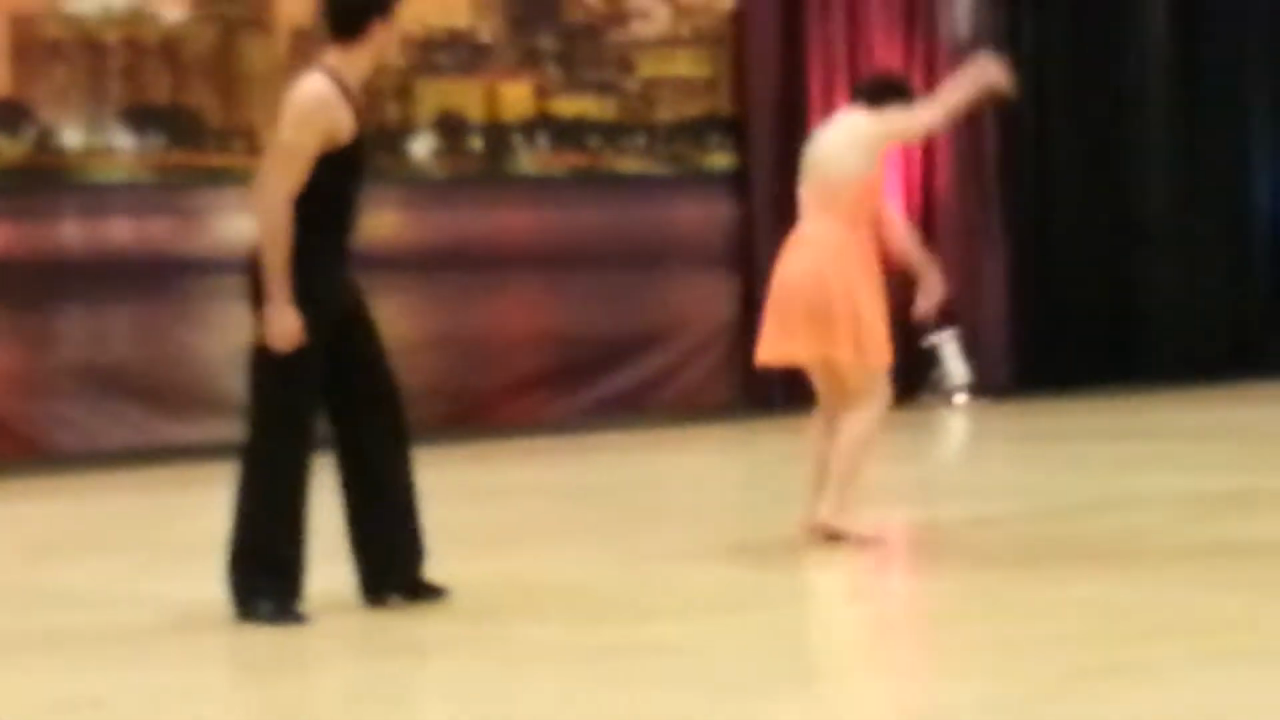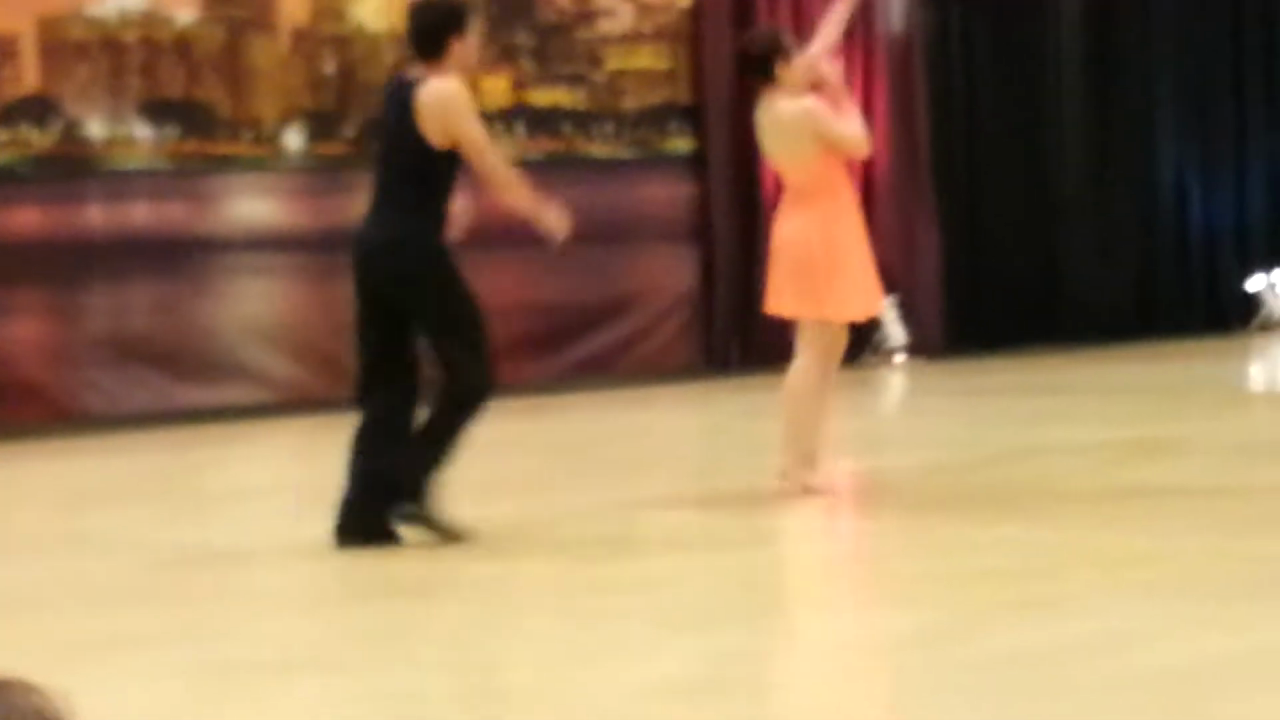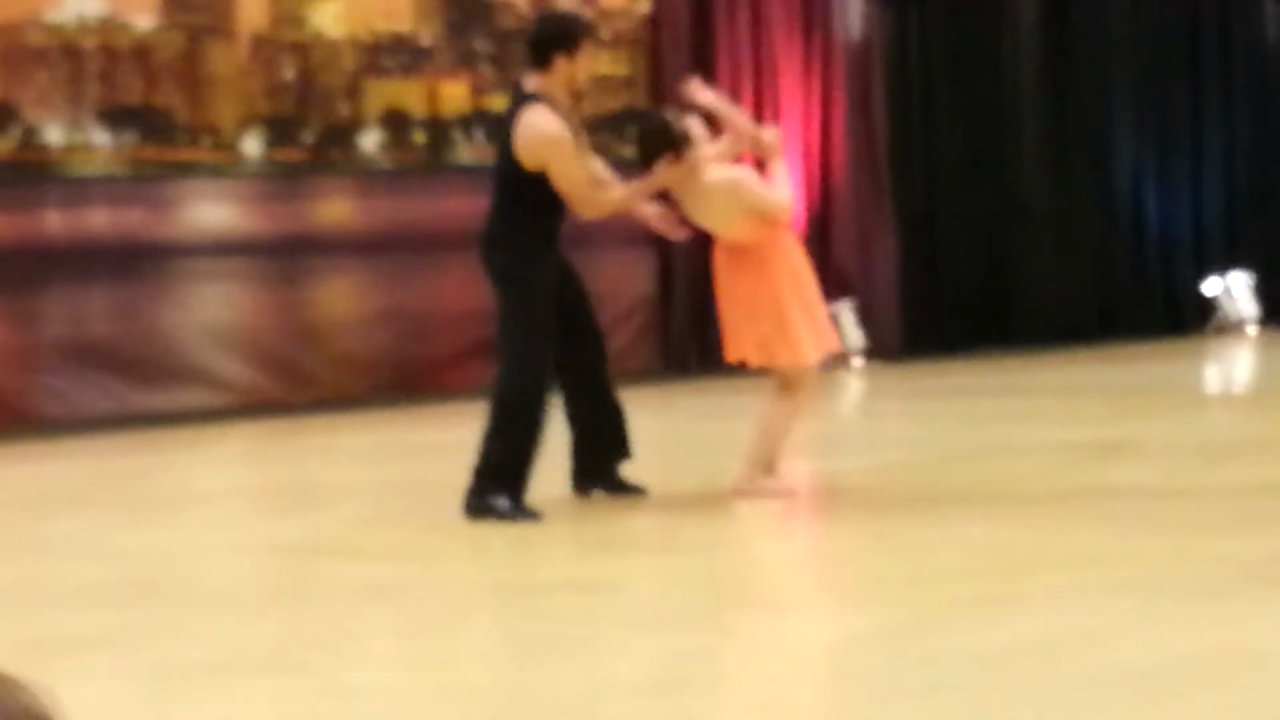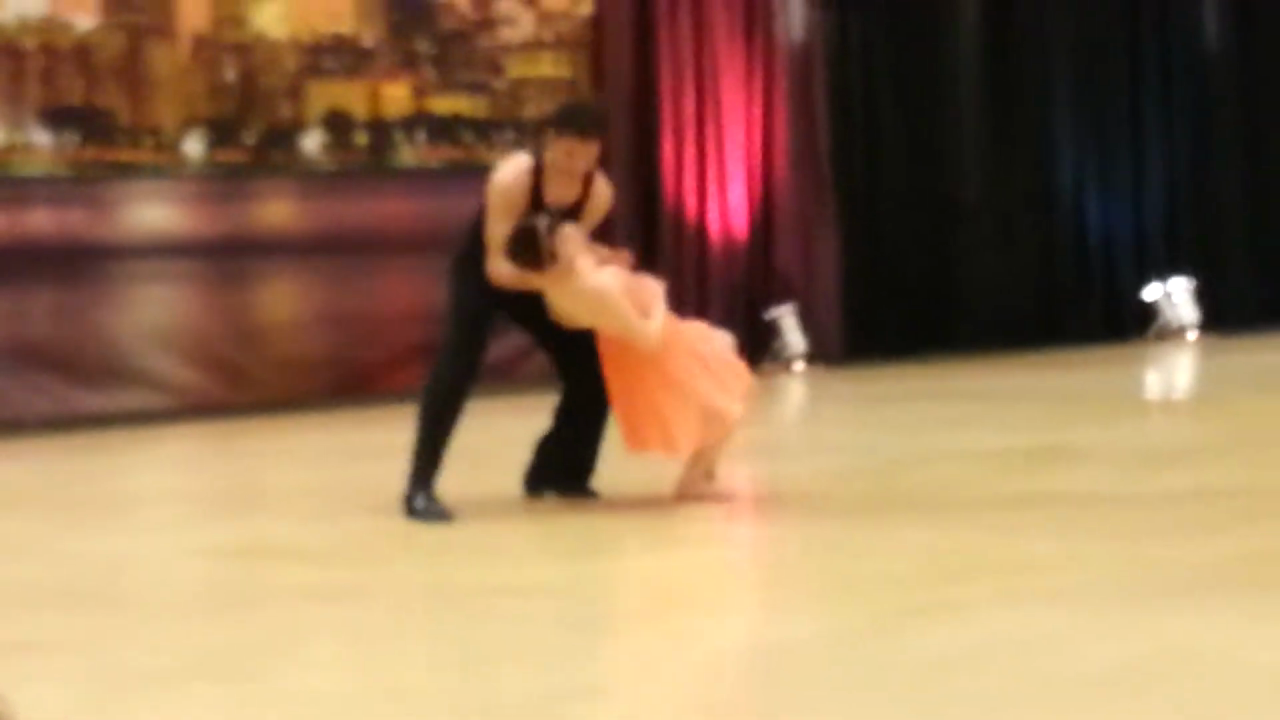
dt=0.5s
person 1, frame 1
left shoulder: (339, 89)
right shoulder: (316, 96)
right elbow: (275, 199)
right wrist: (278, 299)
left hip: (328, 278)
right hip: (298, 284)
left knee: (374, 416)
right knee: (283, 433)
left ankle: (390, 569)
right ankle: (263, 587)
person 1, frame 2
left shoulder: (400, 88)
right shoulder: (445, 93)
right elbow: (490, 168)
left wrist: (446, 201)
right wrist: (541, 211)
left hip: (375, 247)
right hip: (414, 252)
left knee: (386, 382)
right knee: (469, 371)
left ankle: (363, 517)
right ankle: (406, 486)
person 1, frame 3
left shoulder: (553, 102)
right shoulder: (544, 127)
left elbow: (586, 164)
right elbow: (588, 206)
left wrist: (644, 208)
right wrist: (652, 183)
left hip: (537, 247)
right hip: (520, 251)
left knee: (584, 352)
right knee: (527, 369)
left ankle: (597, 467)
right ankle: (492, 490)
person 1, frame 4
left shoulder: (600, 192)
right shoulder: (512, 178)
right elbow: (496, 264)
left wrist: (597, 264)
right hip: (483, 274)
left knee: (590, 368)
right knee: (454, 372)
left ankle: (558, 472)
right ankle: (421, 488)
person 2, frame 1
left shoulder: (829, 137)
right shoulder: (873, 129)
left elbow: (880, 212)
right elbow: (938, 109)
left wrist: (927, 268)
right wrist: (982, 72)
left hip: (801, 266)
right hip: (837, 271)
left knee: (834, 401)
right knee: (872, 398)
left ankle: (824, 508)
right ankle: (831, 506)
person 2, frame 2
left shoulder: (769, 102)
right shoulder: (800, 110)
left elbow: (825, 43)
right elbow: (860, 145)
right wrist: (838, 96)
left hip: (806, 223)
right hip: (823, 227)
left knee: (828, 347)
right knee: (814, 351)
left ankle: (805, 456)
right ankle: (795, 463)
person 2, frame 3
left shoulder: (683, 178)
right shoulder: (729, 181)
left elbow: (744, 134)
right elbow: (782, 210)
left wrist: (711, 102)
right wrist: (774, 157)
left hip: (742, 265)
right hip: (766, 268)
left knee: (791, 376)
right knee: (798, 378)
left ankle: (765, 467)
right ankle: (756, 473)
person 2, frame 4
left shoulder: (553, 283)
right shoulder: (599, 287)
right elbow: (651, 338)
left wrist: (601, 264)
right wrist: (656, 294)
right hip: (663, 350)
left knee: (723, 343)
right ankle: (698, 477)
